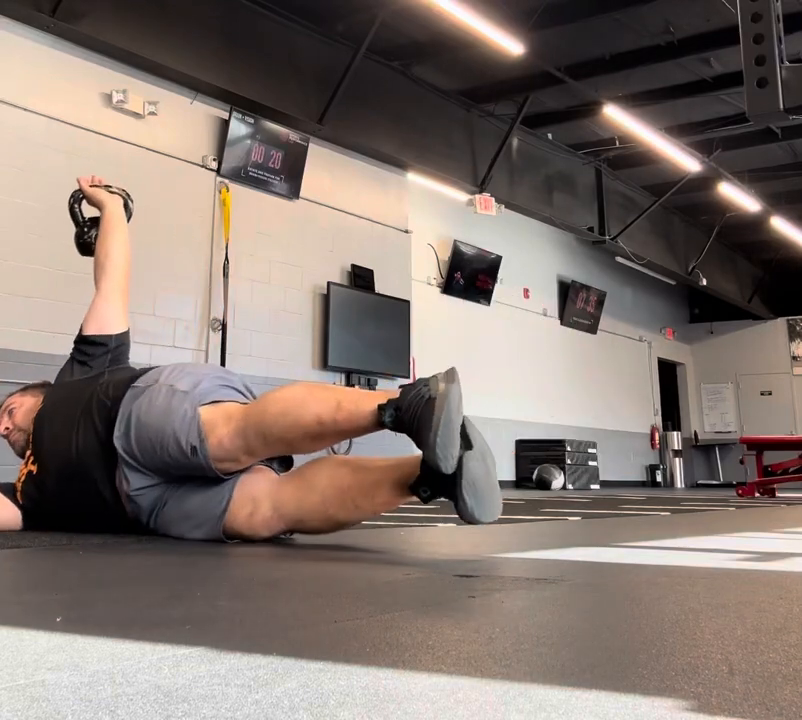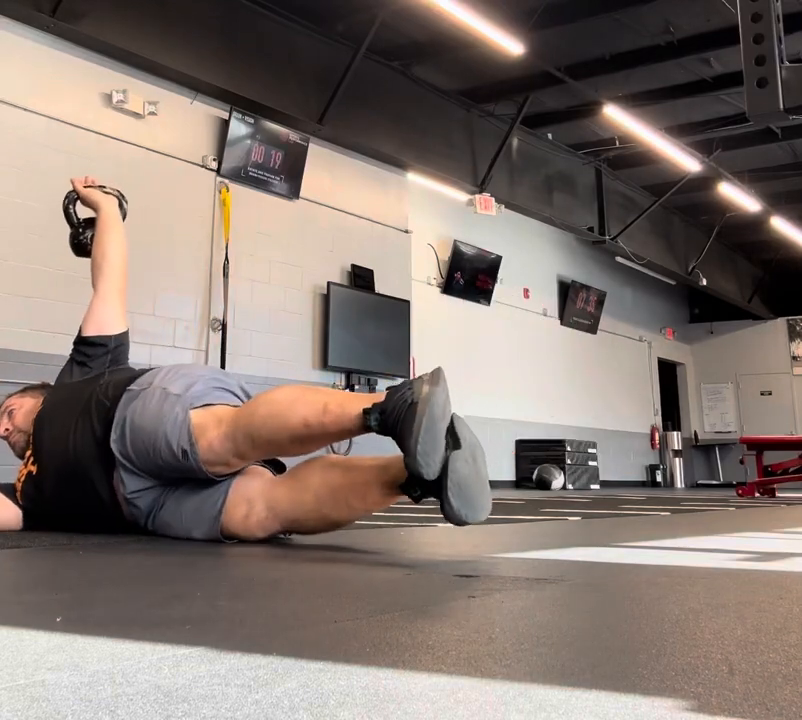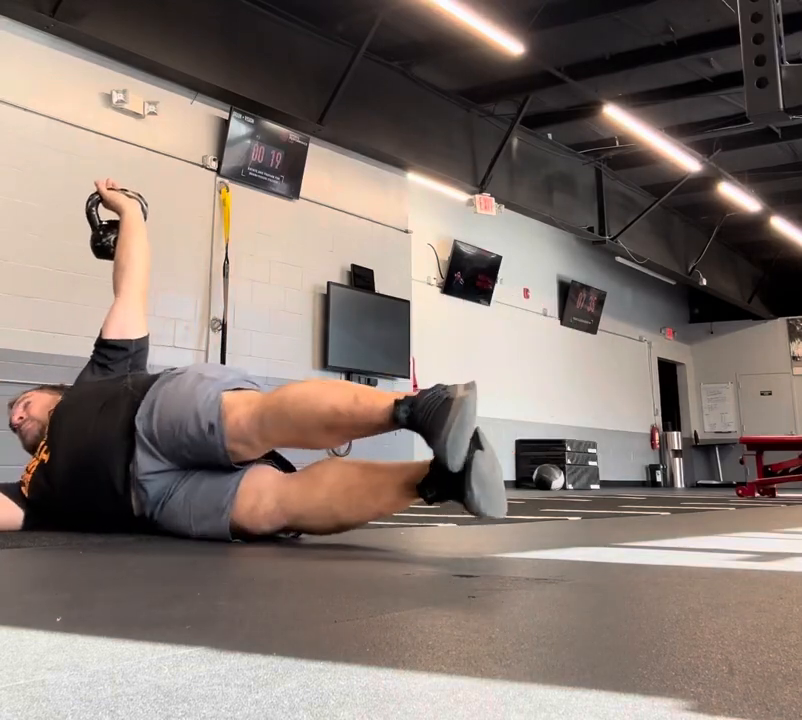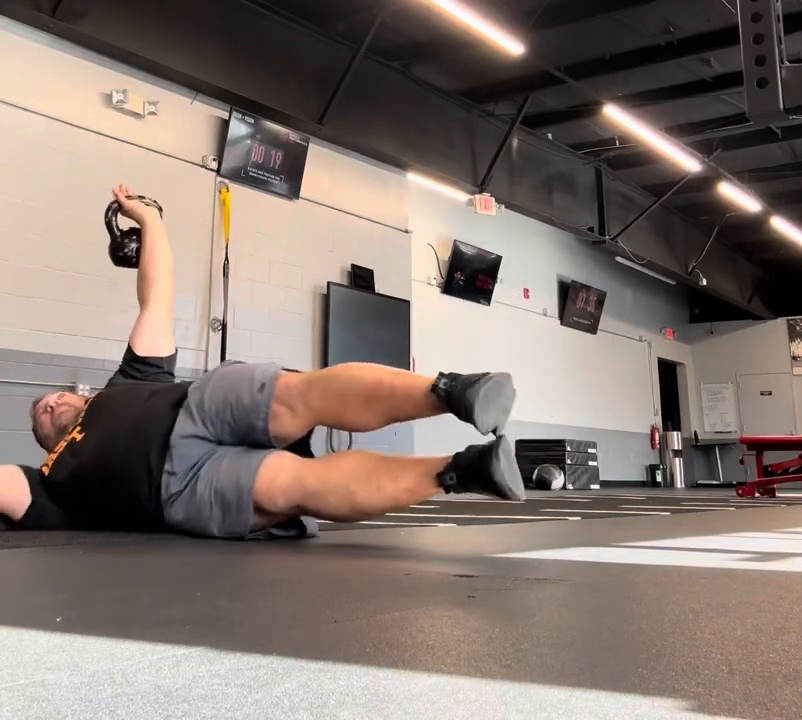
dt=0.3s
person 1, frame 1
left shoulder: (81, 374)
left elbow: (110, 286)
left wrist: (110, 208)
right hip: (155, 494)
left knee: (236, 435)
right knee: (268, 508)
left ankle: (407, 405)
right ankle: (432, 474)
person 1, frame 2
left shoulder: (82, 376)
left elbow: (109, 286)
left wrist: (106, 209)
right hip: (156, 497)
left knee: (223, 441)
right knee: (260, 511)
right ankle: (423, 473)
person 1, frame 3
left shoulder: (101, 378)
right shoulder: (41, 490)
left elbow: (129, 294)
left wrist: (129, 211)
right hip: (166, 489)
left knee: (254, 417)
right knee: (271, 504)
left ankle: (417, 407)
right ankle: (441, 477)
person 1, frame 4
left shoulder: (131, 385)
right shoulder: (56, 483)
left elbow: (156, 304)
left wrist: (149, 220)
right hip: (185, 484)
left knee: (296, 395)
right knee: (289, 484)
left ankle: (448, 390)
right ankle: (461, 470)
